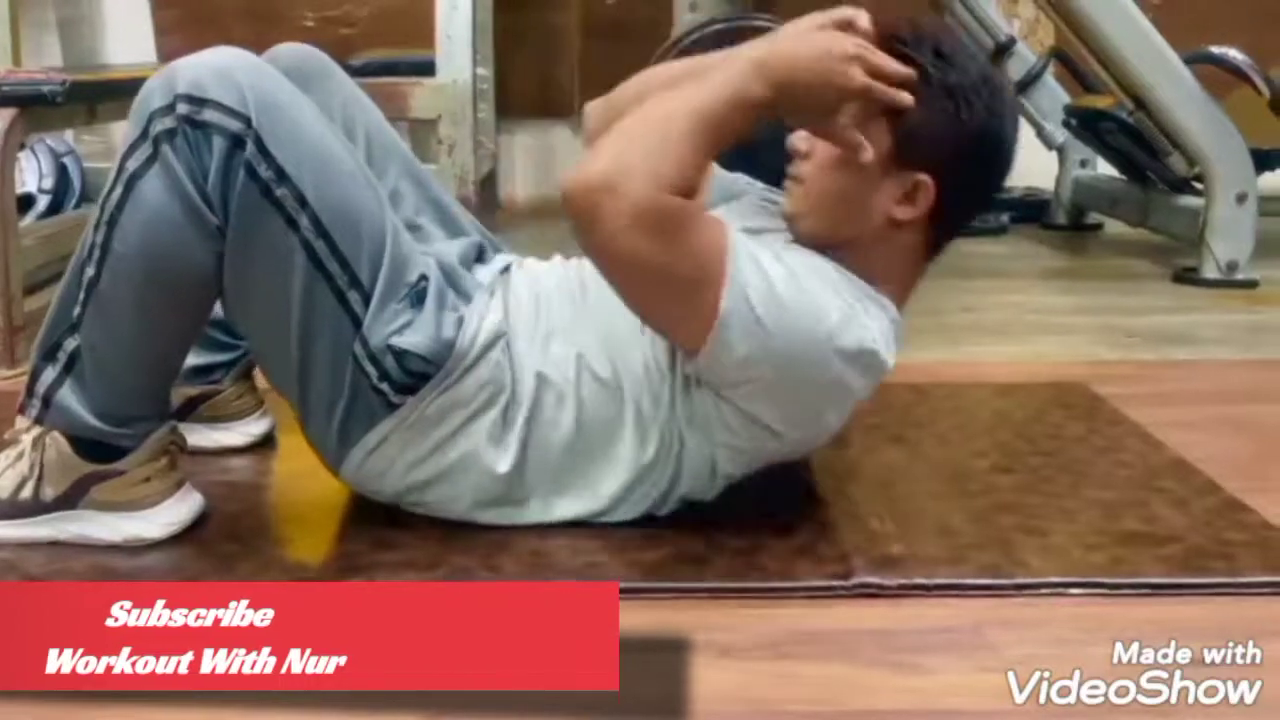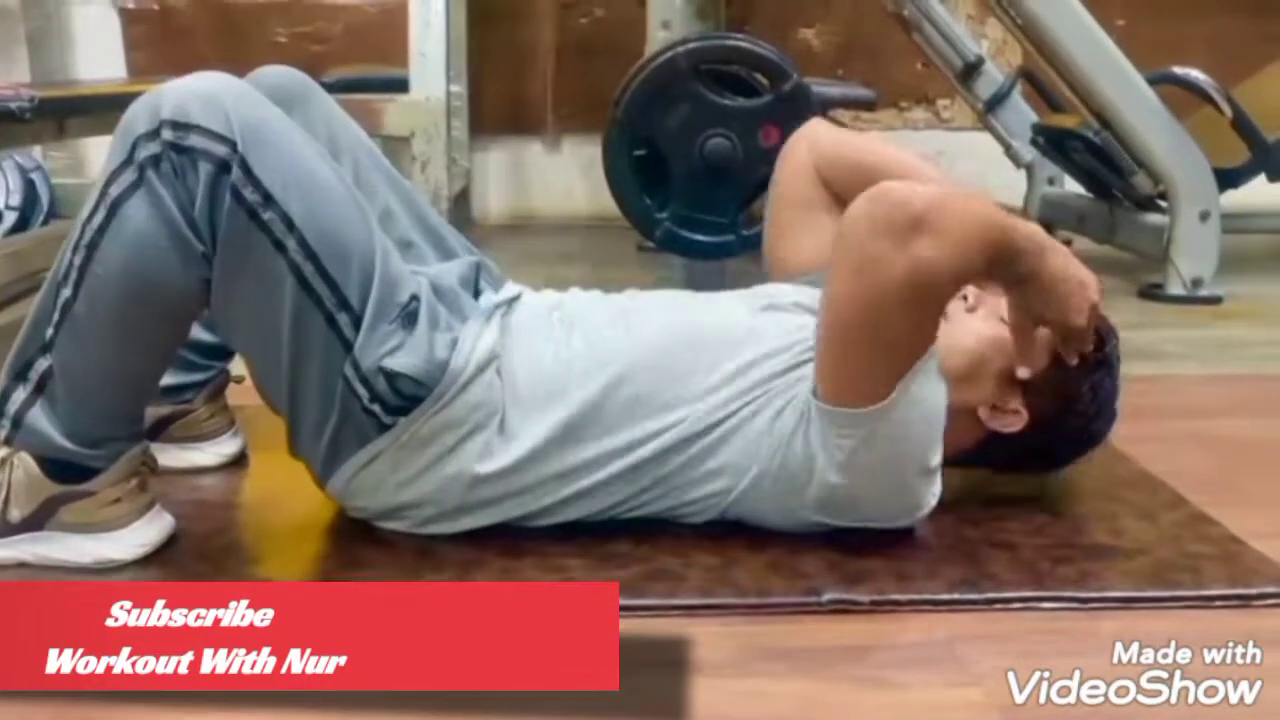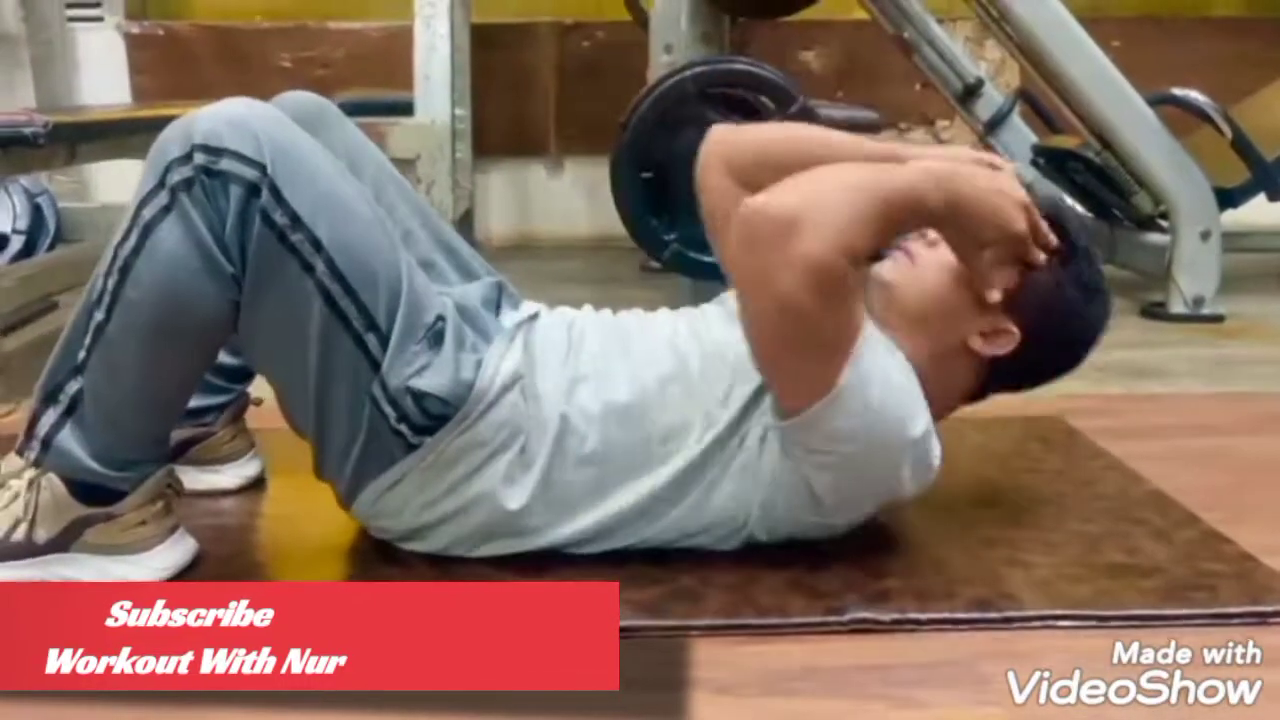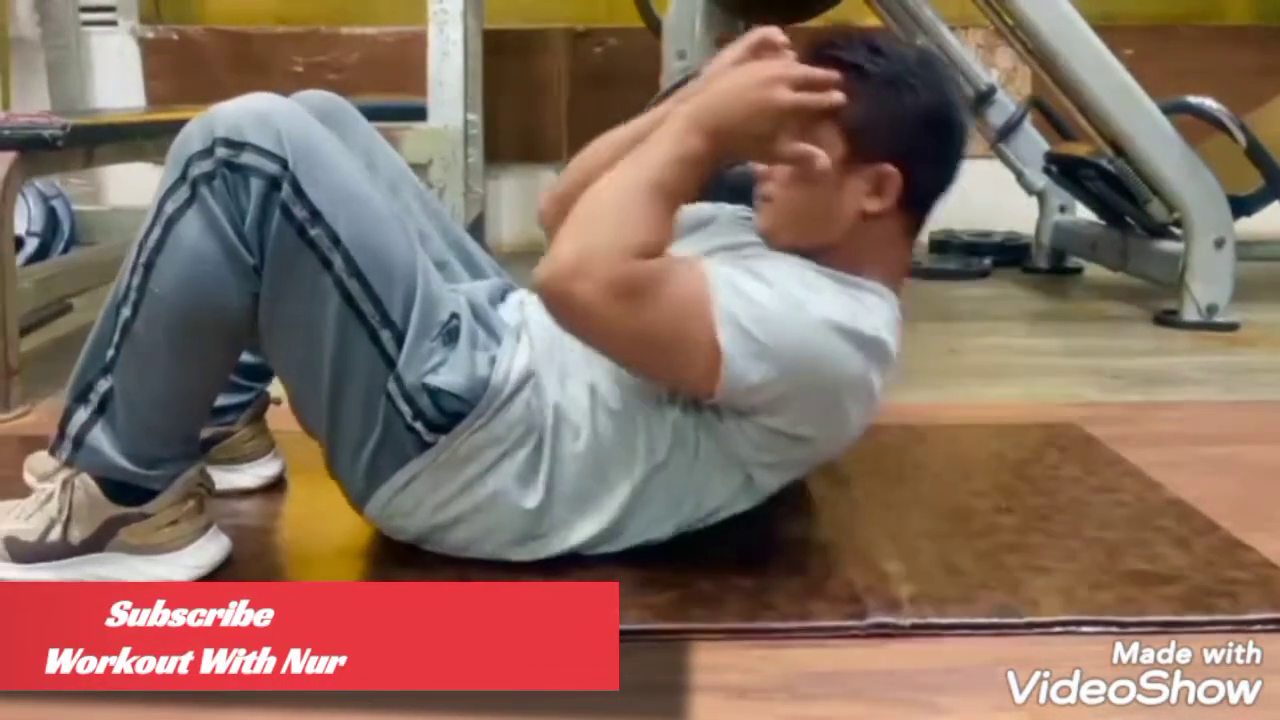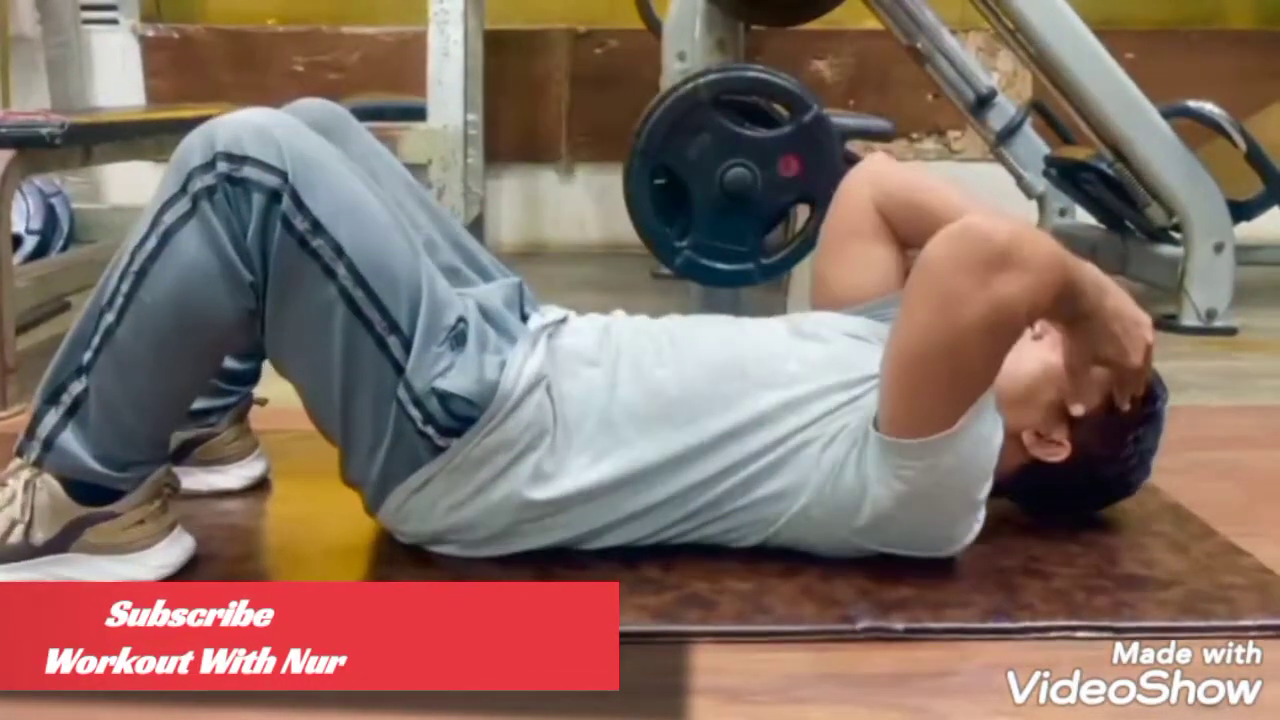
dt=1s
person 1, frame 1
left shoulder: (822, 338)
right shoulder: (802, 241)
left elbow: (603, 191)
right elbow: (614, 121)
left hip: (430, 400)
right hip: (477, 307)
left knee: (206, 102)
left ankle: (96, 457)
right ankle: (198, 374)
person 1, frame 2
left shoulder: (888, 453)
right shoulder: (849, 333)
left elbow: (888, 227)
right elbow: (814, 155)
left wrist: (1031, 249)
right wrist: (995, 237)
left hip: (420, 416)
right hip: (485, 327)
left knee: (192, 128)
right knee: (273, 94)
right ankle: (175, 396)
person 1, frame 3
left shoulder: (875, 432)
right shoulder: (855, 335)
left elbow: (781, 232)
right elbow: (726, 157)
left wrist: (933, 183)
right wrist: (915, 164)
left hip: (447, 439)
right hip: (500, 349)
left knee: (224, 155)
right knee: (291, 124)
right ankle: (191, 420)
person 1, frame 4
left shoulder: (828, 337)
right shoulder: (797, 247)
left elbow: (579, 278)
right elbow: (572, 211)
left wrist: (701, 123)
right wrist: (709, 108)
left hip: (456, 448)
right hip: (502, 370)
left knee: (243, 151)
right knee: (312, 122)
left ankle: (118, 498)
right ankle: (210, 425)
person 1, frame 5
left shoulder: (926, 482)
right shoulder: (894, 358)
left elbow: (988, 258)
right elbow: (871, 188)
left wrist: (1089, 296)
right wrist: (1075, 288)
left hip: (471, 443)
right hip: (522, 355)
left knee: (243, 167)
right knee: (306, 130)
right ankle: (195, 424)
